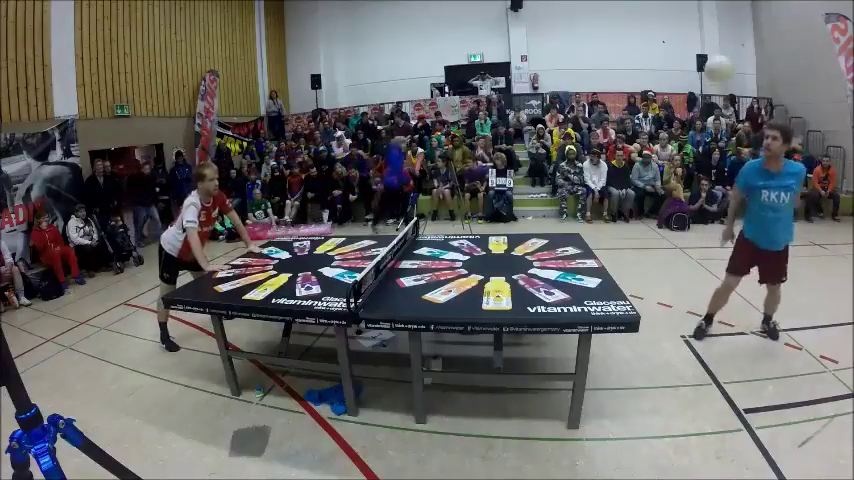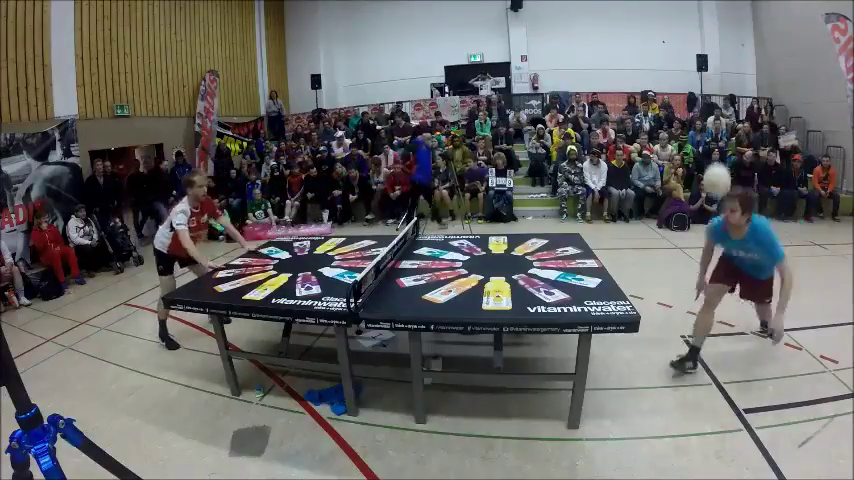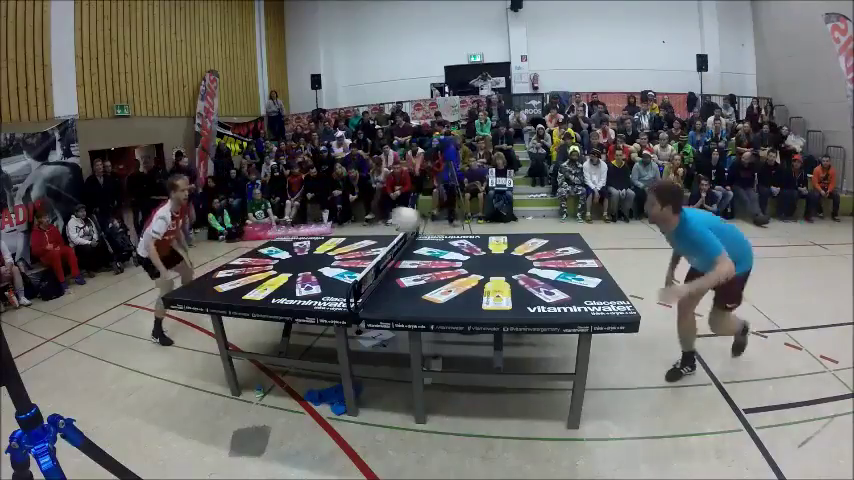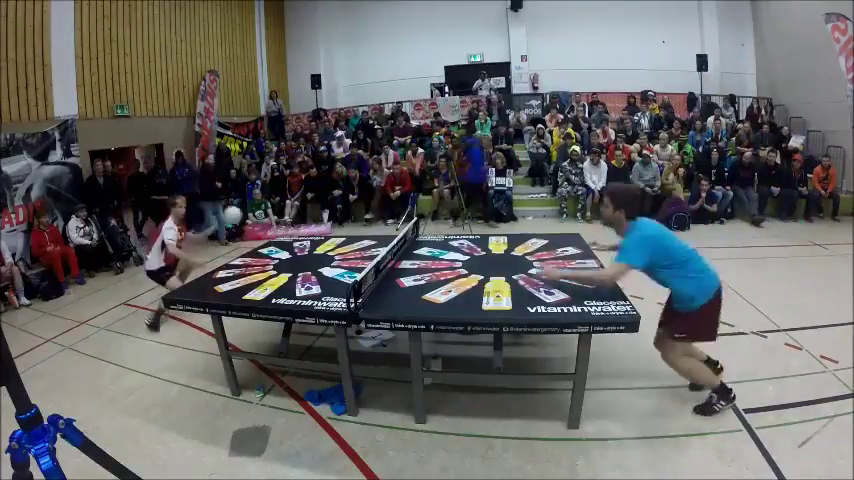
dt=0.4s
person 1, frame 1
left shoulder: (798, 171)
right shoulder: (751, 169)
right elbow: (736, 198)
right wrist: (728, 226)
left hip: (778, 243)
right hip: (750, 238)
left knee: (774, 288)
right knee: (728, 284)
left ankle: (767, 320)
right ankle: (707, 320)
person 1, frame 2
left shoulder: (762, 233)
right shoulder: (717, 226)
left elbow: (786, 274)
left wrist: (780, 315)
right wrist: (701, 277)
left hip: (760, 269)
right hip: (732, 261)
left knee: (763, 309)
right knee: (709, 300)
left ankle: (765, 325)
right ankle: (692, 356)
person 1, frame 3
left shoulder: (695, 228)
right shoulder: (671, 223)
left elbow: (726, 268)
left wrist: (687, 288)
right wrist: (670, 271)
left hip: (734, 262)
right hip: (705, 259)
left knee: (717, 324)
right knee: (684, 307)
left ankle: (740, 329)
right ankle: (688, 360)
person 1, frame 4
left shoulder: (637, 237)
right shoulder: (638, 226)
left elbow: (610, 277)
left wrist: (560, 273)
right wrist: (610, 247)
left hip: (699, 293)
right hip: (687, 288)
left knee: (671, 354)
right knee: (663, 343)
left ankle: (723, 393)
right ankle: (710, 366)
person 2, frame 1
left shoulder: (218, 197)
right shoulder: (192, 204)
left elbow: (235, 219)
right elbow: (192, 237)
left wrist: (249, 244)
right wrist: (207, 265)
left hip: (191, 251)
right hip: (172, 250)
right knee: (167, 293)
right ankle: (164, 335)
person 2, frame 2
left shoulder: (206, 203)
right shoulder: (181, 210)
left elbow: (225, 223)
right elbow: (185, 240)
left wrist: (245, 244)
right wrist: (205, 261)
left hip: (186, 248)
right hip: (165, 249)
right knee: (169, 290)
right ankle: (163, 333)
person 2, frame 3
left shoulder: (182, 208)
right shoulder: (163, 215)
right elbow: (149, 245)
left wrist: (185, 252)
right wrist: (162, 271)
left hip: (165, 249)
right hip: (148, 254)
left knee: (188, 271)
right knee: (167, 289)
right ankle: (157, 332)
person 2, frame 4
left shoulder: (178, 224)
right shoulder: (170, 227)
left elbow: (190, 237)
right elbow: (172, 249)
left wrist: (208, 231)
right wrist: (192, 259)
left hip: (167, 261)
right hip: (156, 267)
left knee: (190, 264)
right ankle: (155, 317)
